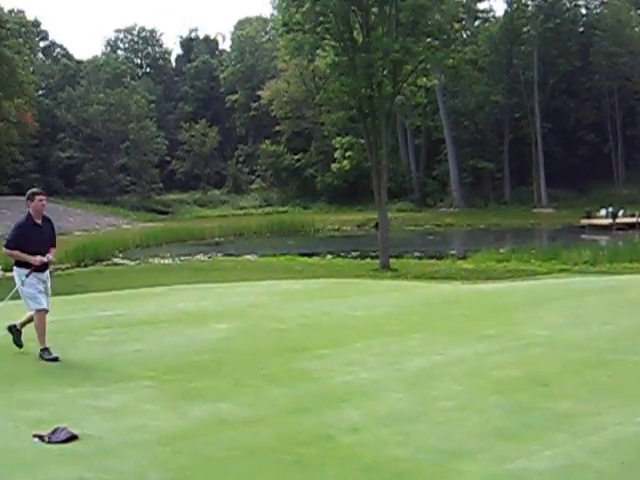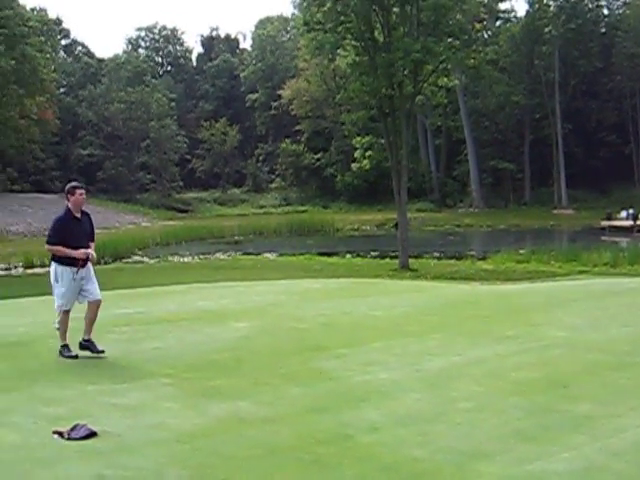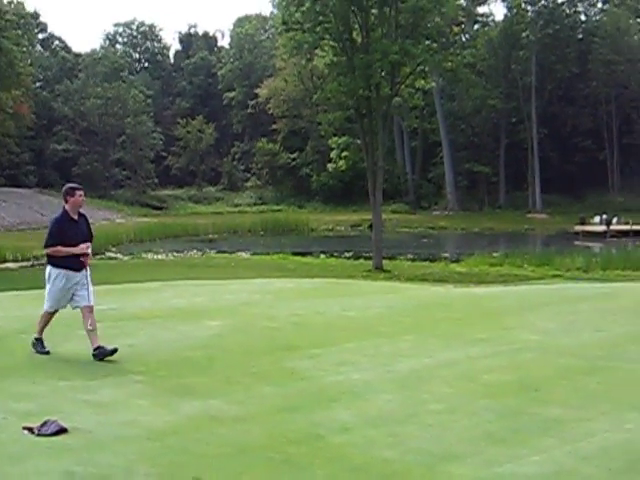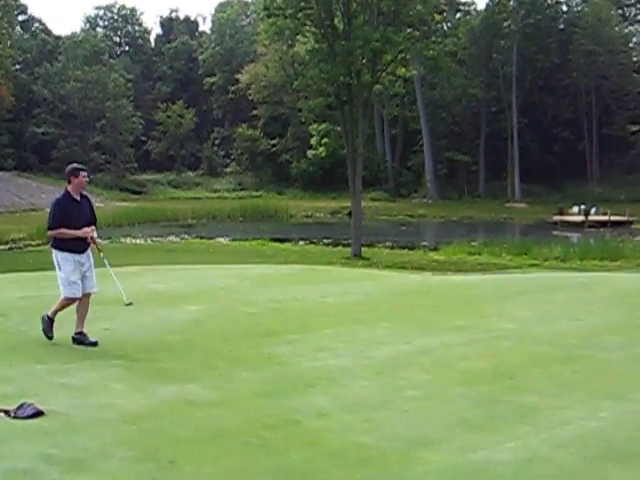
dt=0.2s
person 1, frame 1
left shoulder: (48, 222)
right shoulder: (22, 225)
left elbow: (52, 246)
right elbow: (8, 250)
left wrist: (50, 255)
right wrist: (32, 259)
left hip: (44, 272)
right hip: (27, 274)
left knee: (43, 309)
right knee: (40, 309)
left ankle: (17, 327)
right ankle: (43, 348)
person 1, frame 2
left shoulder: (86, 217)
right shoulder: (61, 220)
right elbow: (50, 246)
left wrist: (91, 251)
right wrist: (74, 253)
left hip: (84, 268)
right hip: (64, 269)
left knee: (95, 300)
right knee: (65, 307)
left ankle: (86, 339)
right ankle: (64, 345)
person 1, frame 3
left shoulder: (83, 219)
right shoulder: (58, 222)
right elbow: (49, 249)
left wrist: (87, 252)
right wrist: (75, 250)
left hip: (80, 271)
right hip: (60, 272)
left knee: (88, 307)
right knee: (51, 309)
left ankle: (97, 348)
right ankle: (37, 339)
person 1, frame 4
left shoulder: (86, 200)
right shoulder: (60, 203)
left elbow: (92, 224)
right elbow: (52, 231)
left wrist: (93, 234)
right wrist: (79, 233)
left hip: (84, 253)
right hip: (66, 255)
left knee: (86, 293)
right knee: (73, 294)
left ankle: (79, 333)
right ankle: (50, 317)
